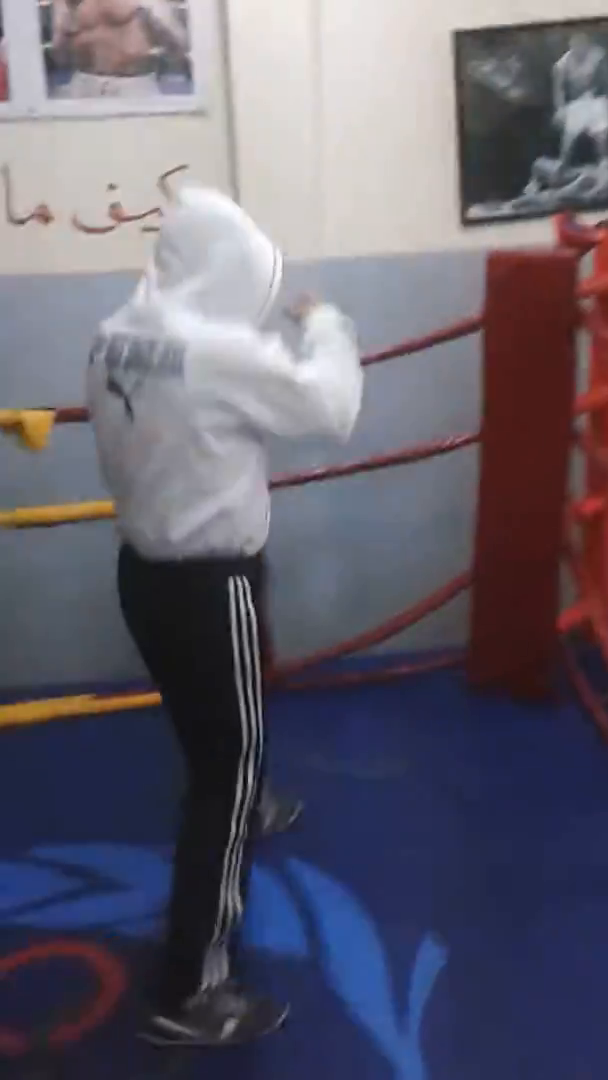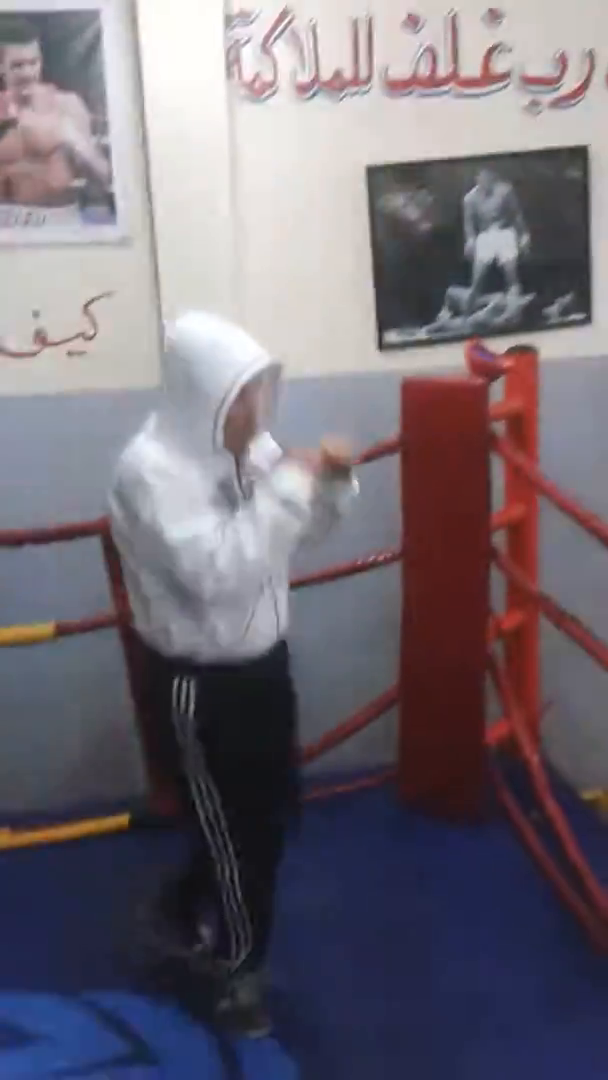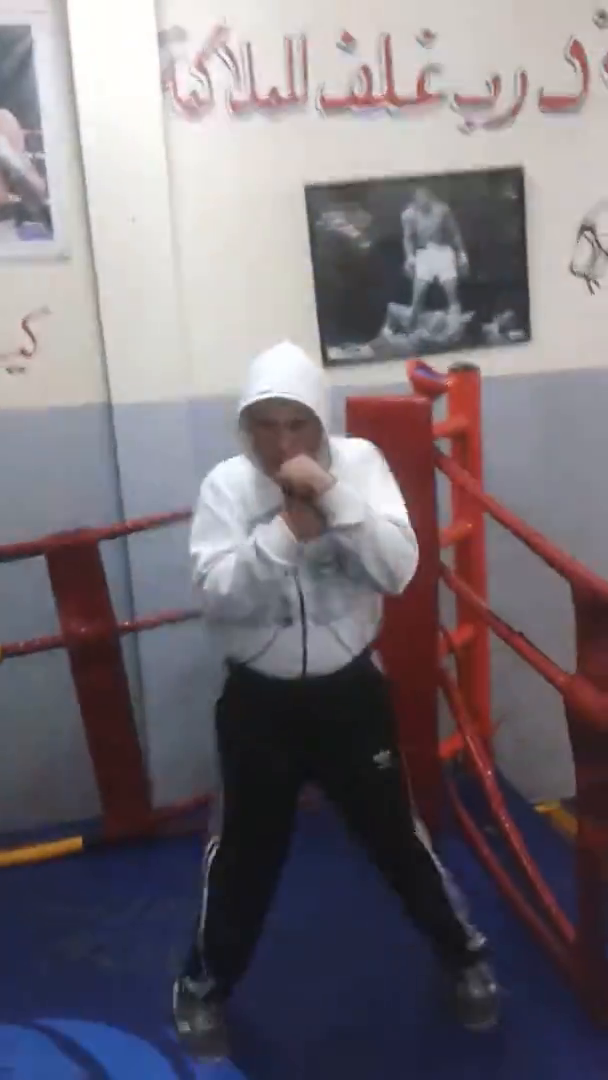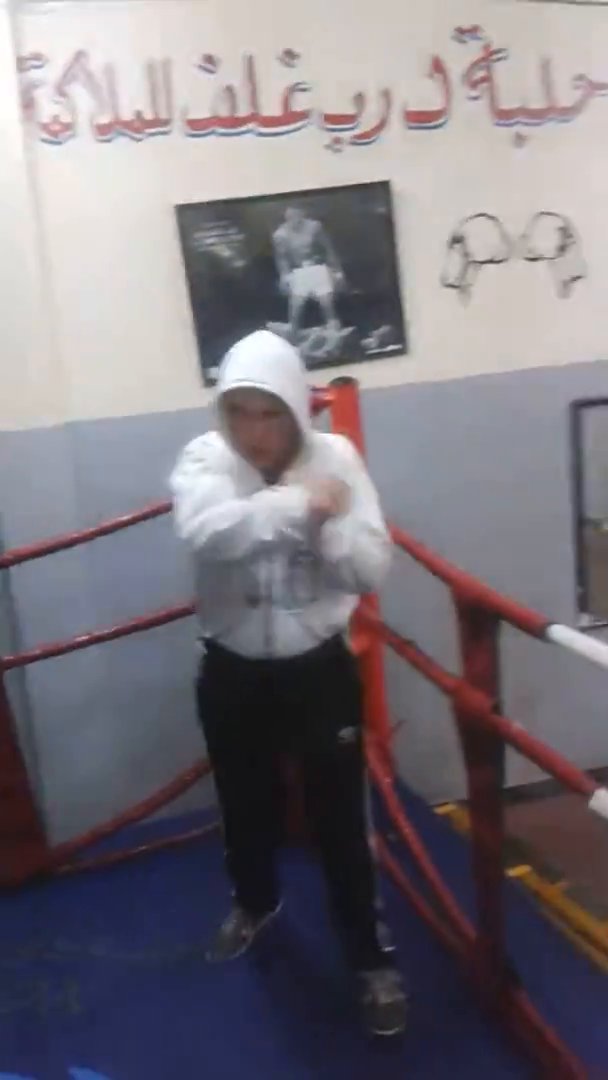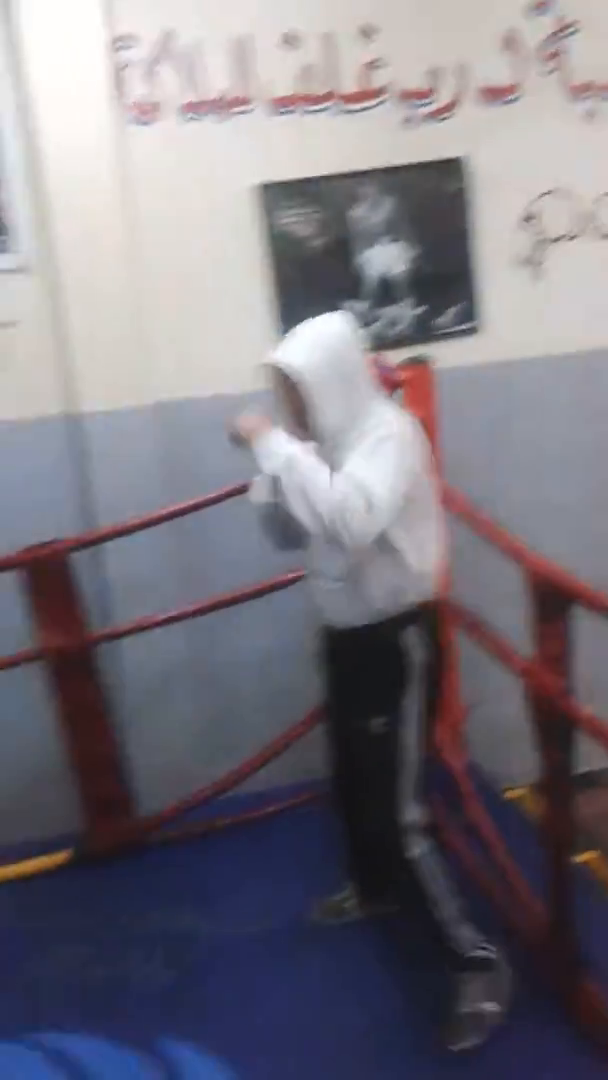
dt=0.4s
person 1, frame 1
left shoulder: (115, 337)
right shoulder: (218, 352)
right elbow: (332, 403)
right wrist: (324, 325)
left hip: (145, 573)
right hip: (209, 584)
left knee: (216, 737)
right knee: (228, 777)
left ankle: (237, 827)
right ankle: (189, 994)
person 1, frame 2
left shoulder: (243, 447)
right shoulder: (151, 468)
left elbow: (295, 527)
right elbow: (220, 572)
left wrist: (328, 482)
right wrist: (292, 487)
left hip: (261, 667)
right hip: (202, 685)
left knee: (267, 811)
right knee: (241, 837)
left ankle: (191, 912)
right ankle: (237, 964)
person 1, frame 3
left shoulder: (358, 464)
right shoulder: (226, 486)
left elbow: (396, 569)
right elbow: (218, 594)
left wrist: (332, 493)
right wrist: (281, 534)
left hip: (350, 691)
right hip: (259, 699)
left knee: (396, 837)
right knee: (242, 852)
left ankle: (464, 956)
right ankle: (204, 987)
person 1, frame 4
left shoulder: (336, 459)
right shoulder: (204, 459)
left elbow: (372, 568)
right elbow: (209, 535)
left wrist: (331, 530)
right wrist: (298, 502)
left hip: (319, 670)
right hip: (233, 674)
left knee: (343, 822)
right knee: (245, 810)
left ankle: (371, 960)
right ankle: (254, 903)
person 1, frame 5
left shoulder: (389, 435)
right shoulder: (319, 442)
left elbow: (343, 518)
right elbow: (291, 527)
left wrist: (273, 447)
right wrist: (275, 476)
left hip: (394, 642)
right hip: (349, 637)
left knee: (393, 812)
right knee: (354, 779)
left ankle: (476, 963)
right ankle: (373, 885)
